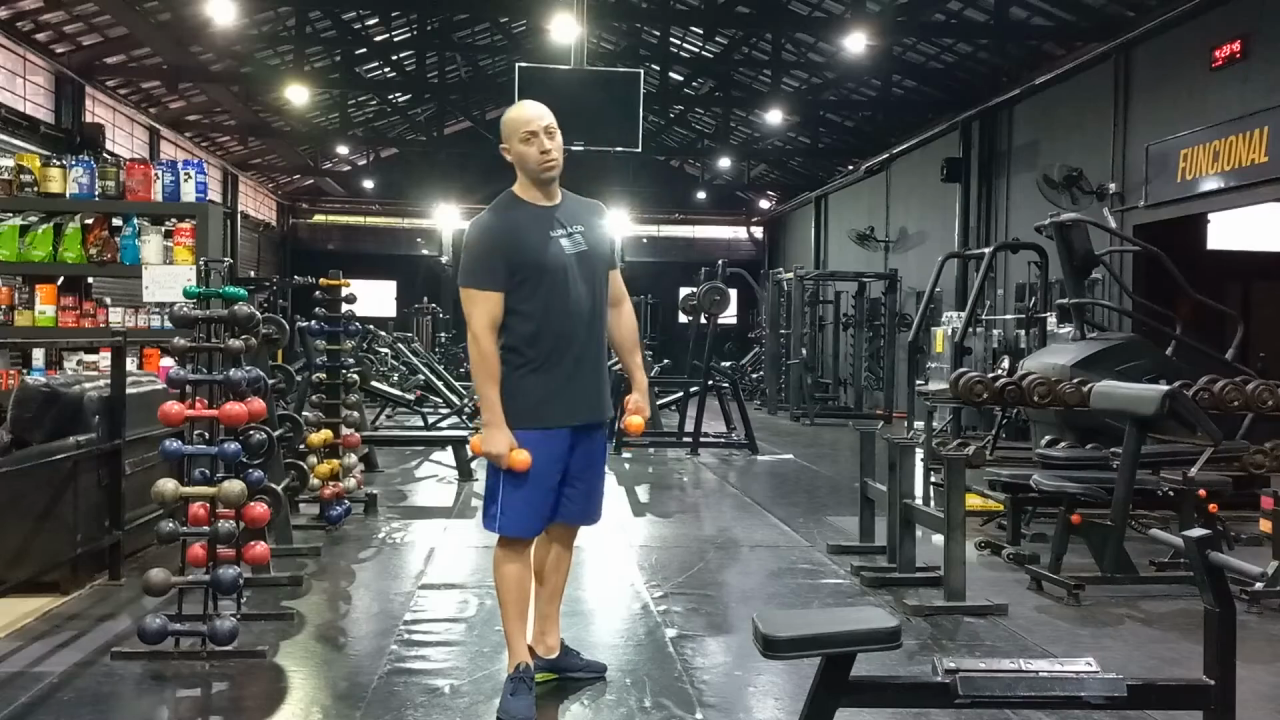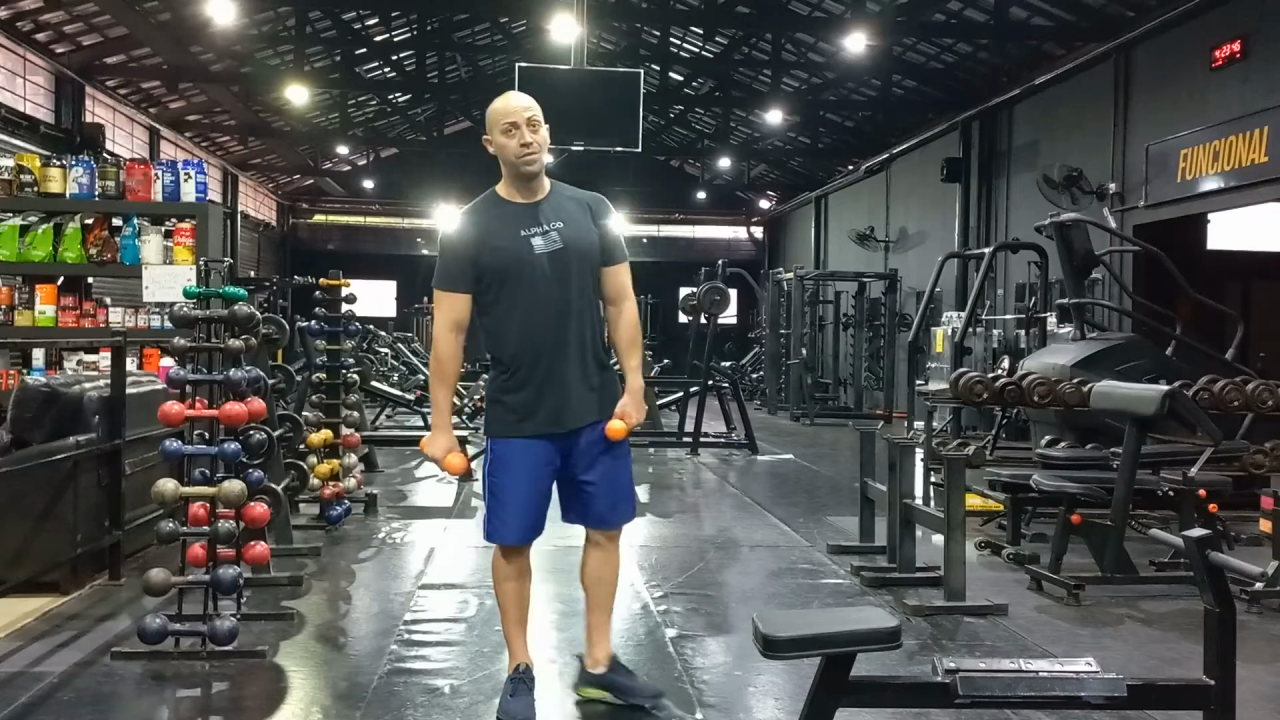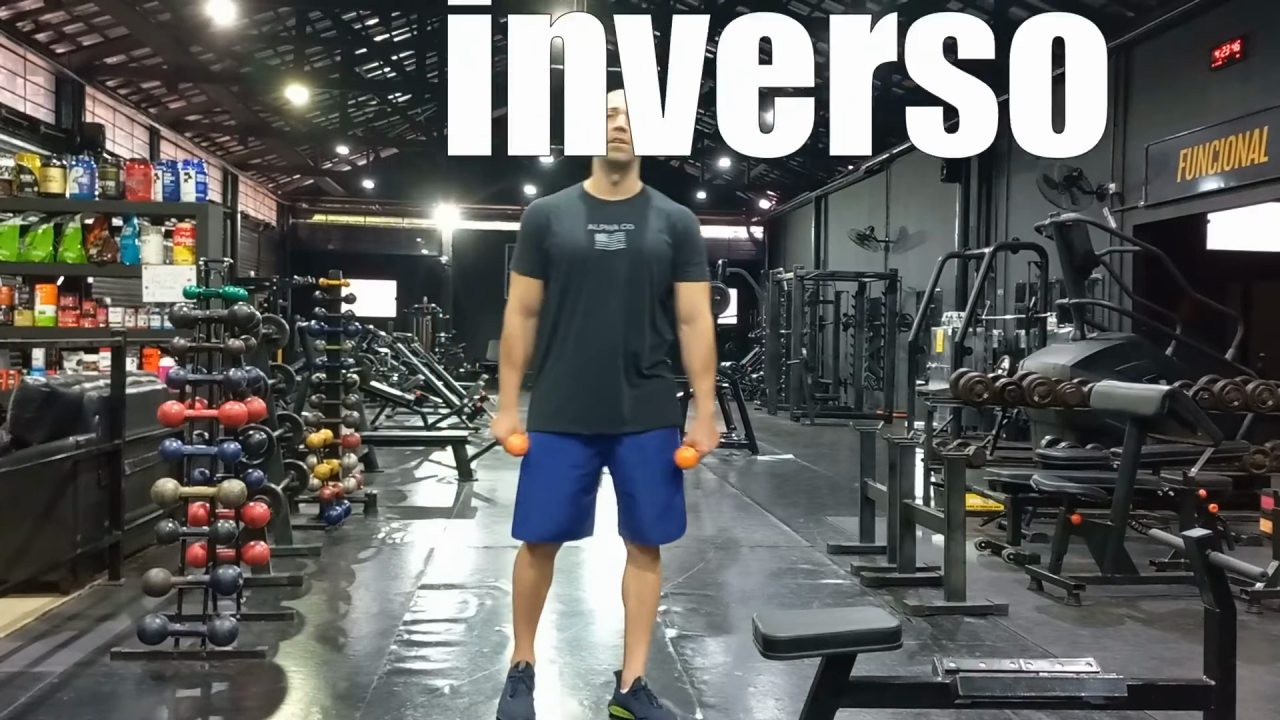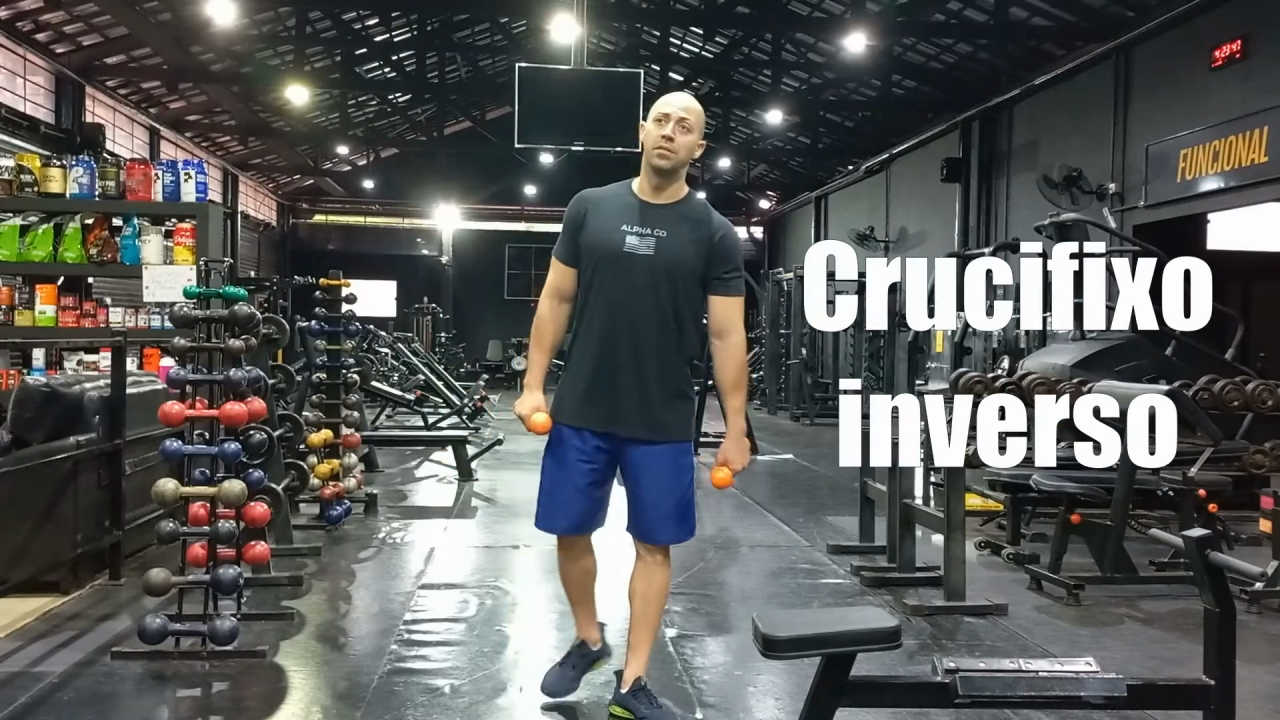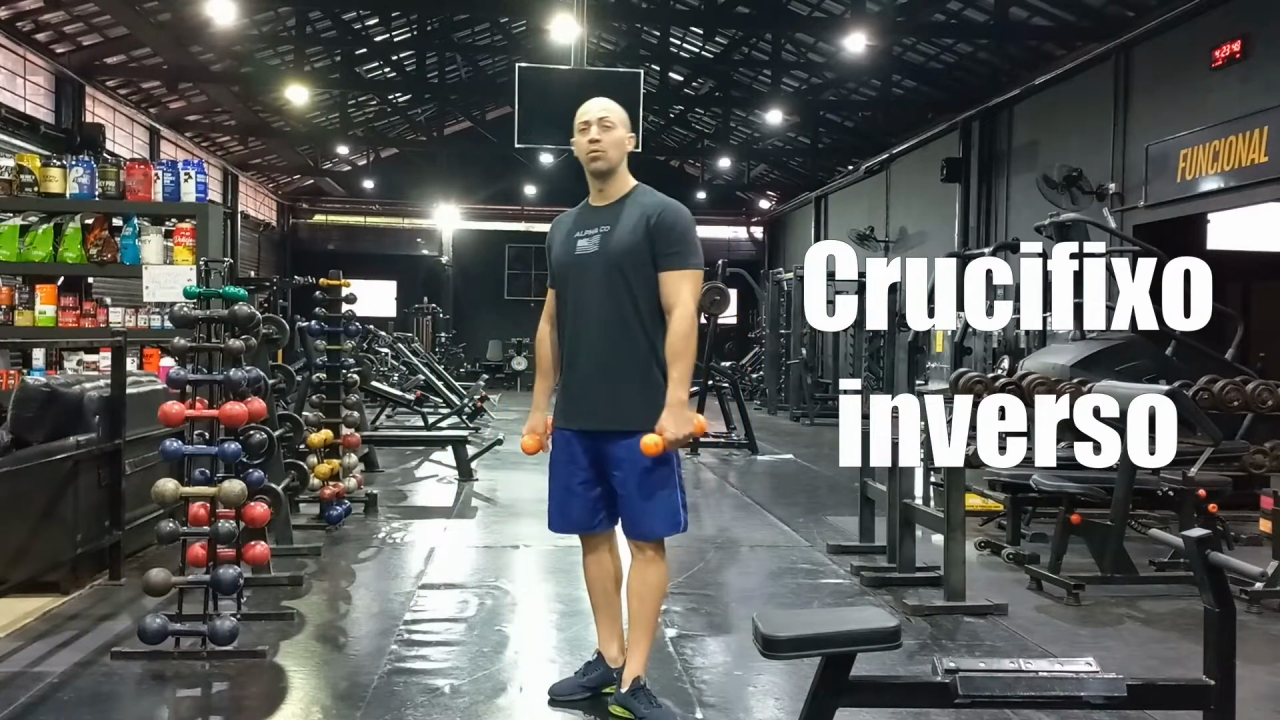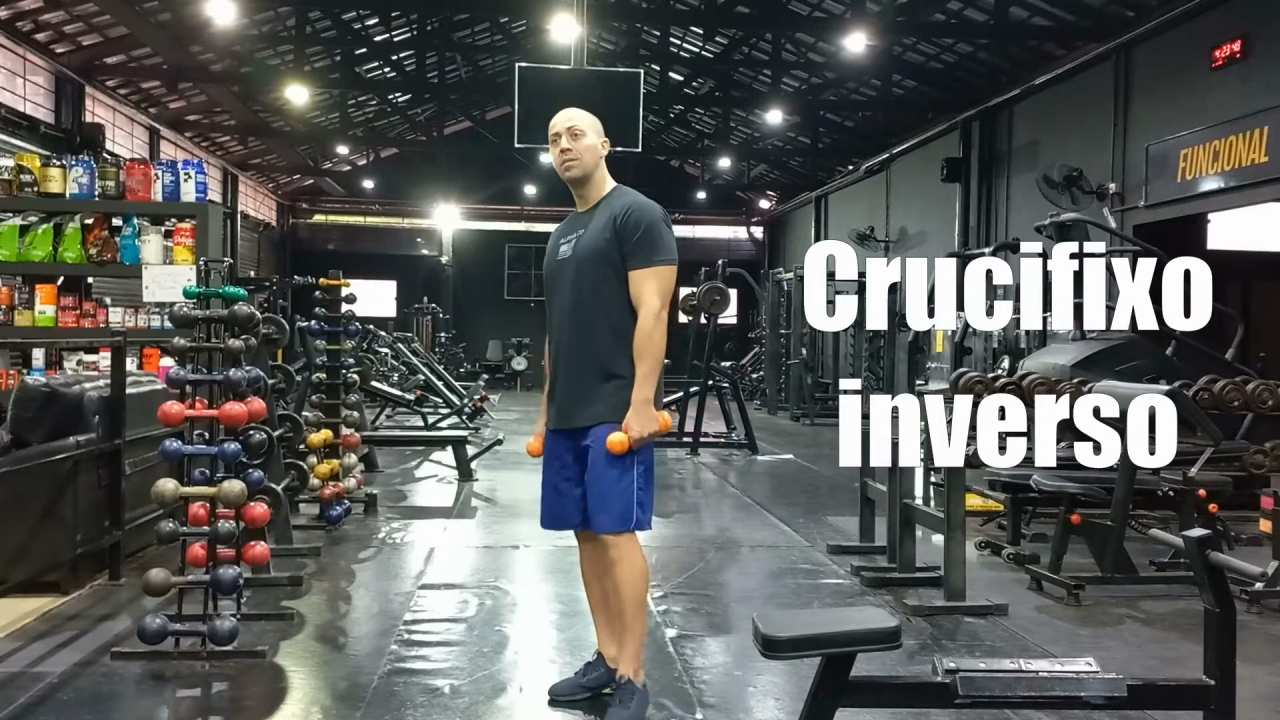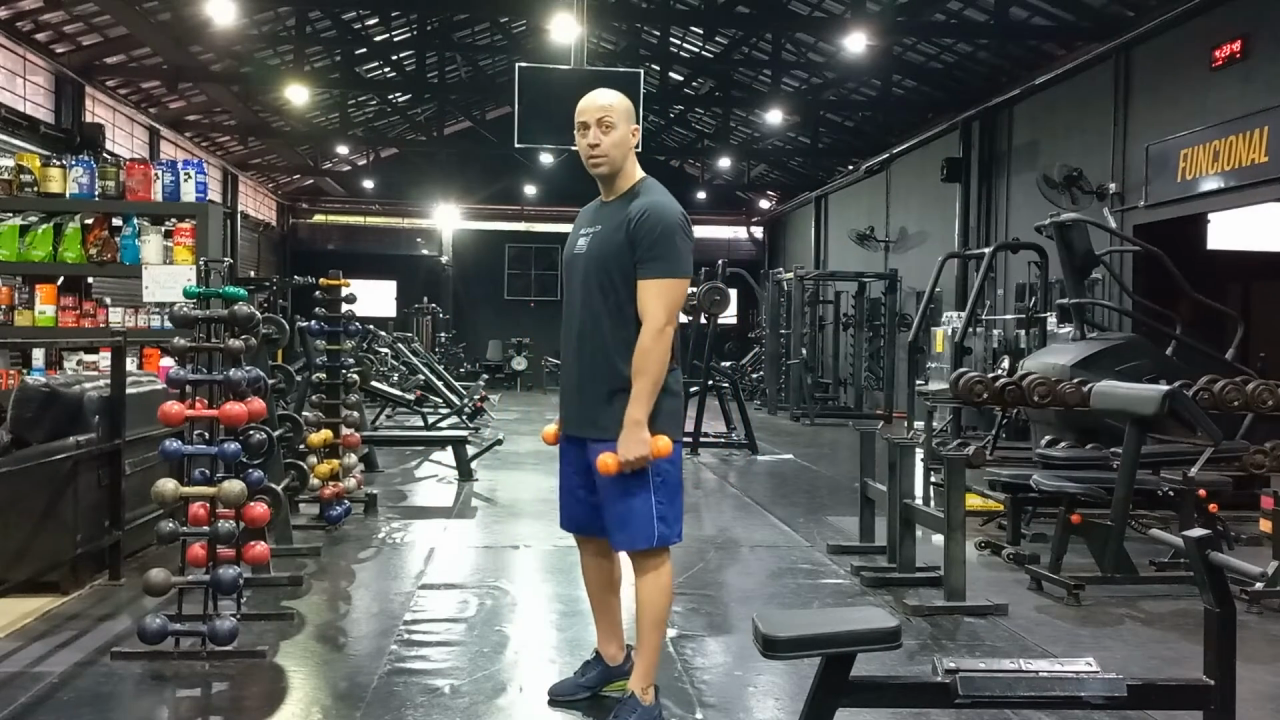
dt=0.7s
person 1, frame 1
left shoulder: (592, 215)
right shoulder: (493, 228)
left elbow: (617, 305)
right elbow: (482, 330)
left wrist: (638, 381)
right wrist: (493, 422)
left hip: (590, 408)
right hip: (529, 414)
left knee: (564, 528)
right knee: (518, 535)
left ankle: (549, 646)
right ankle: (520, 669)
person 1, frame 2
left shoulder: (591, 210)
right shoulder: (470, 230)
left elbow: (620, 302)
right elbow: (448, 330)
left wrist: (633, 386)
right wrist: (441, 424)
left hip: (594, 407)
right hip: (519, 417)
left knee: (605, 529)
right knee: (512, 542)
left ankle: (598, 663)
person 1, frame 3
left shoulder: (675, 222)
right shoulder: (546, 216)
left elbow: (694, 322)
right elbow: (521, 315)
left wrist: (703, 412)
right wrist: (507, 404)
left hip: (646, 416)
right hip: (560, 414)
left knee: (644, 544)
right knee: (539, 541)
right ankle: (521, 667)
person 1, frame 4
left shoulder: (714, 233)
right shoulder: (590, 208)
left elbow: (727, 334)
right elbow: (556, 300)
left wrist: (736, 429)
right wrist: (533, 383)
left hip: (662, 420)
right hip: (581, 410)
left knee: (654, 545)
right knee: (570, 530)
right ankle: (587, 638)
person 1, frame 5
left shoulder: (663, 215)
right shoulder: (564, 229)
left elbow: (682, 313)
left wrist: (677, 402)
right wrist: (541, 404)
left hip: (639, 416)
right hip: (576, 417)
left knee: (646, 539)
right knee: (593, 535)
right ankle: (608, 657)
person 1, frame 6
left shoulder: (636, 214)
right shoulder: (561, 234)
left elbow: (653, 312)
left wrist: (643, 402)
right wrist: (546, 407)
left hip: (615, 408)
right hip: (569, 412)
left knee: (615, 532)
right knee: (586, 534)
right ankle: (607, 657)
person 1, frame 7
left shoulder: (656, 215)
right shoulder: (588, 217)
left elbow: (657, 326)
left wrist: (636, 423)
right wrist: (569, 404)
left hip: (630, 420)
right hip: (584, 418)
left knee: (646, 547)
right knee: (590, 537)
right ankle: (611, 657)
